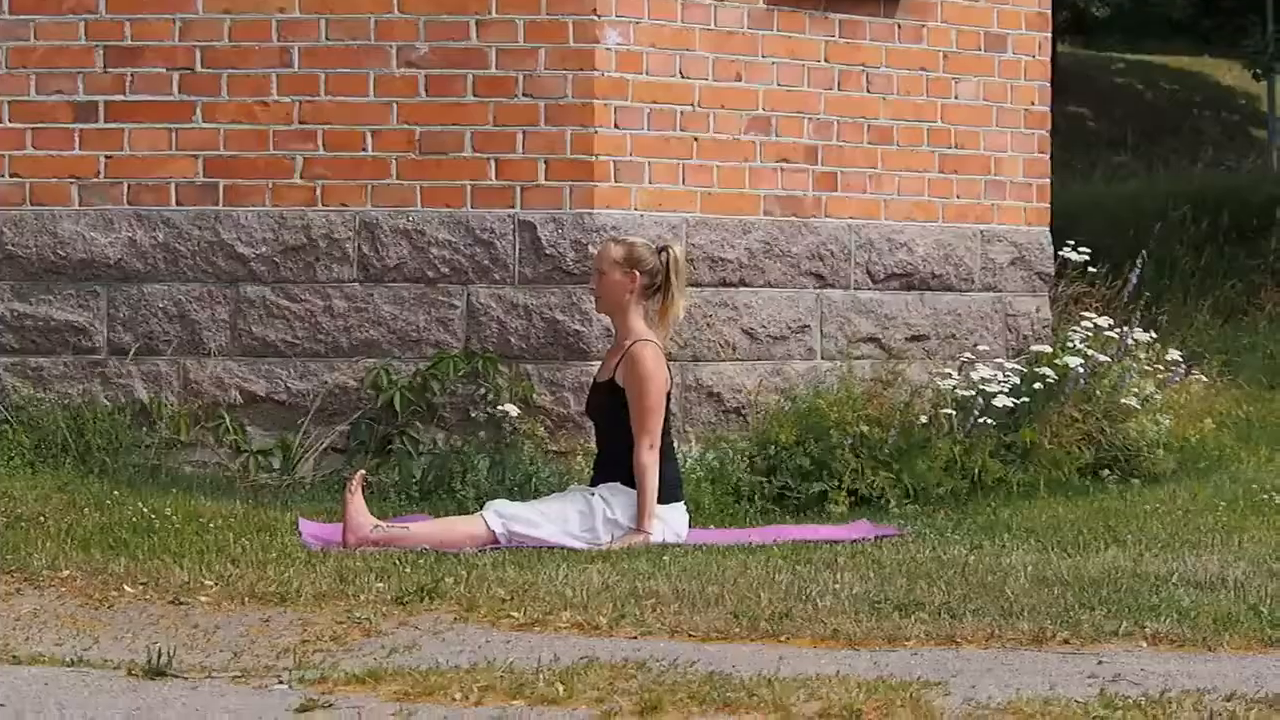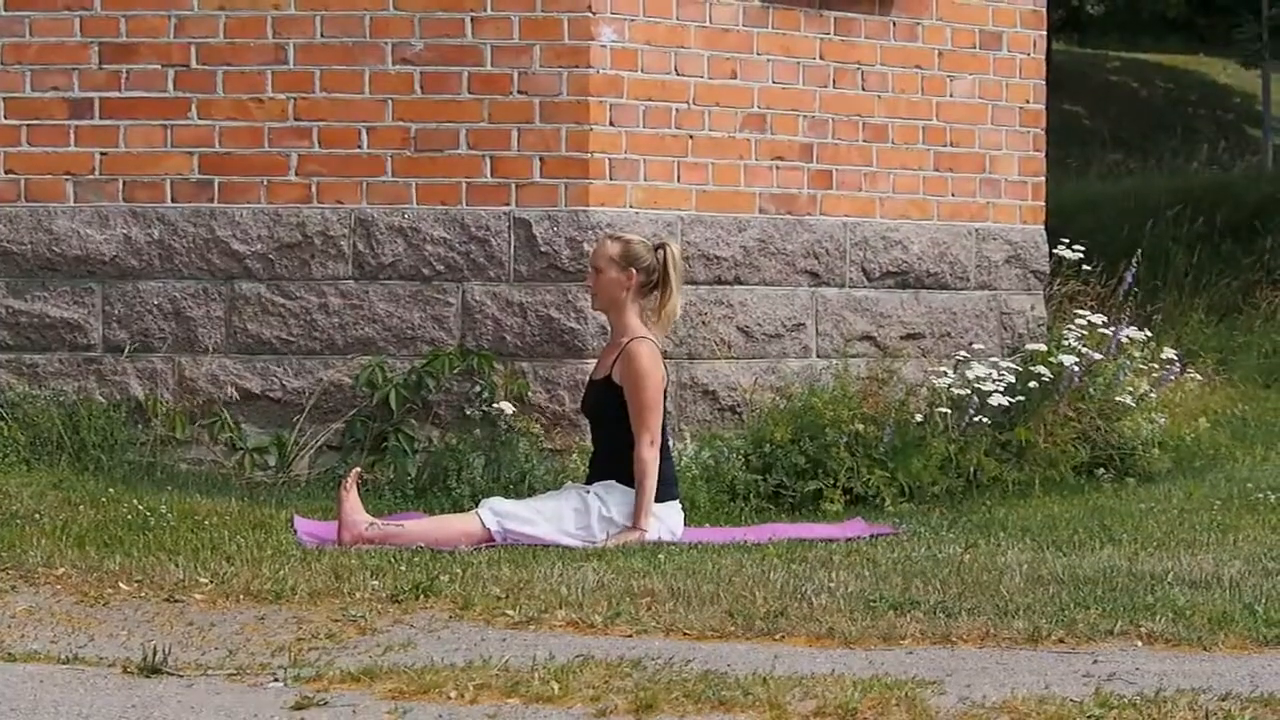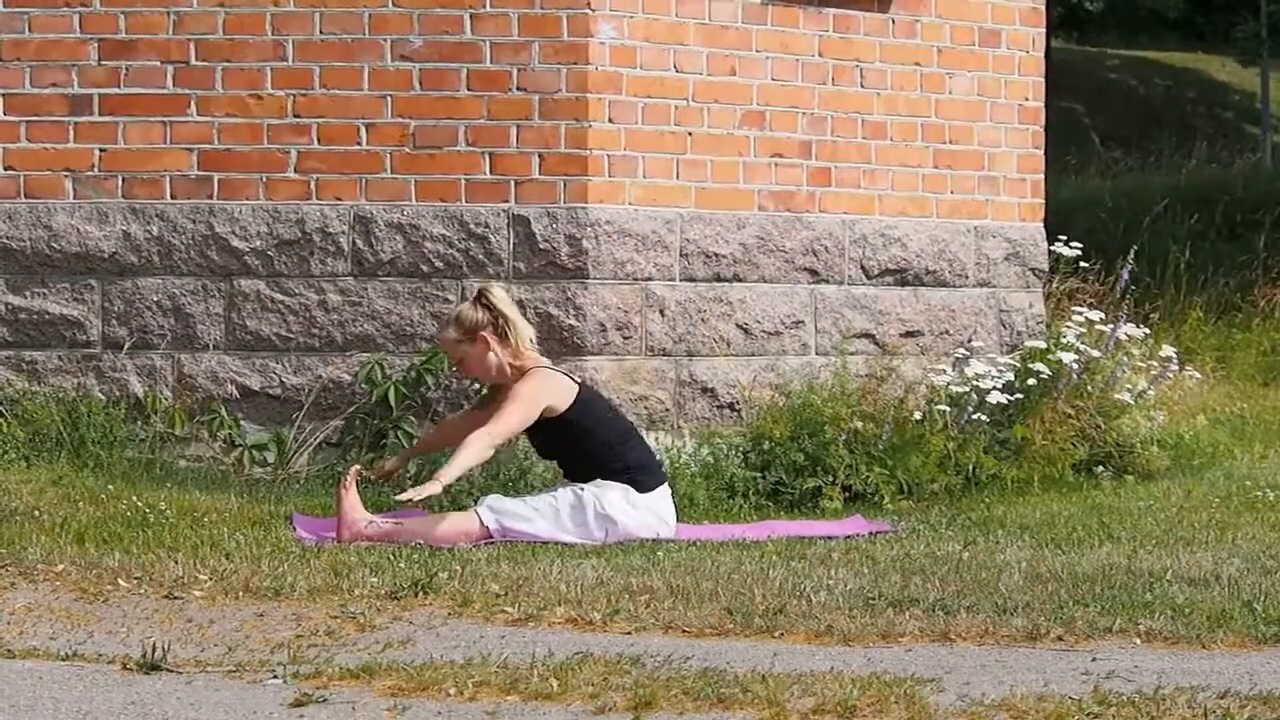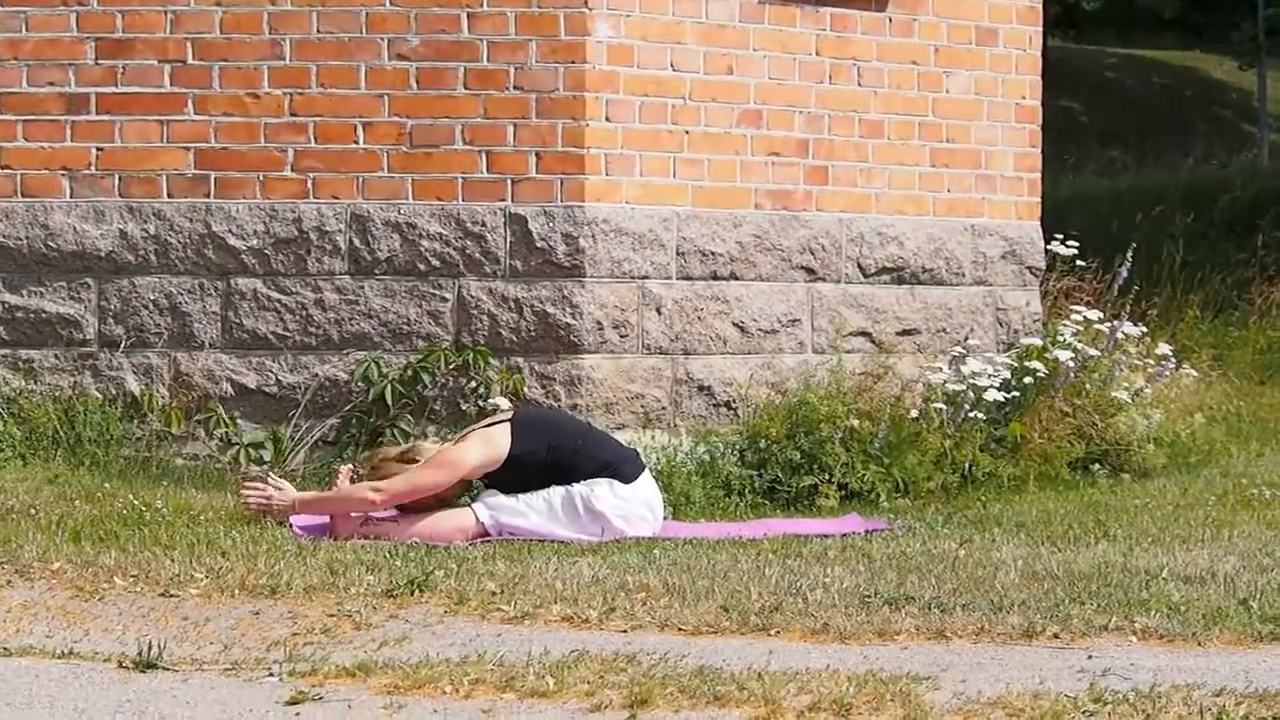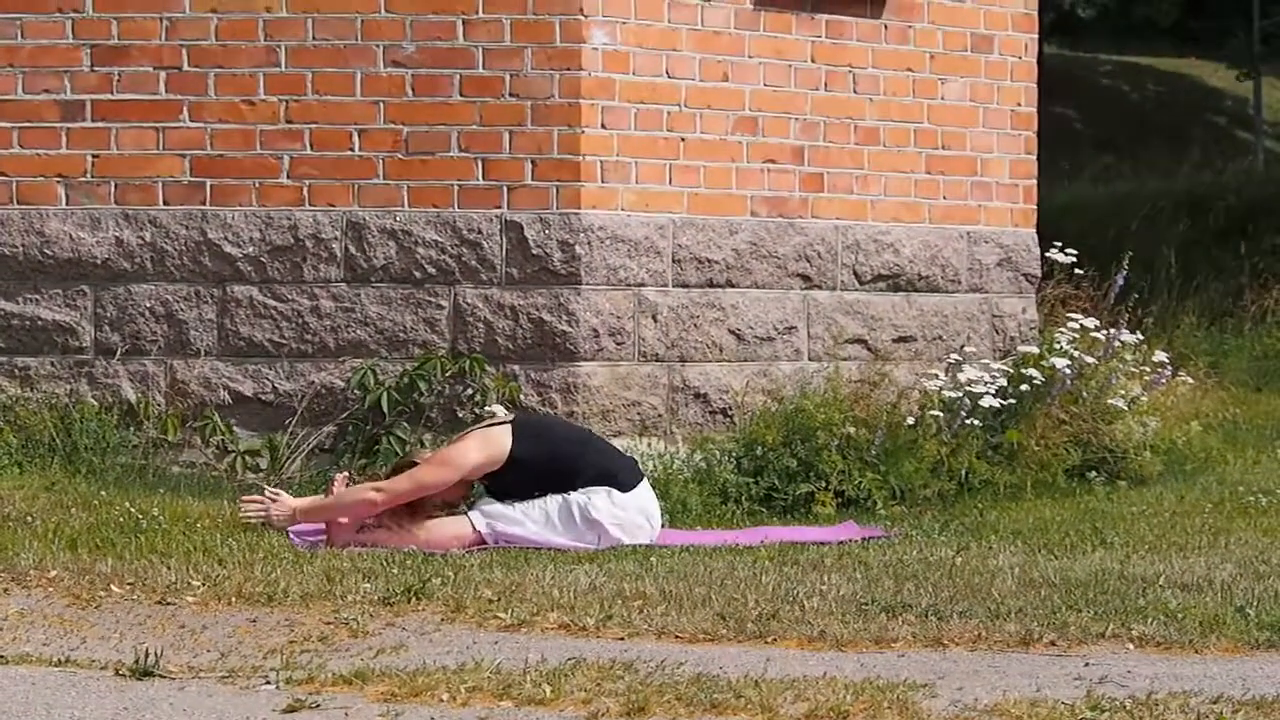
dt=1s
person 1, frame 1
left shoulder: (642, 355)
right shoulder: (621, 350)
left elbow: (648, 446)
left wrist: (645, 528)
left hip: (639, 508)
right hip: (614, 498)
left knee: (504, 521)
right knee: (508, 515)
left ankle: (374, 534)
right ankle: (379, 531)
person 1, frame 2
left shoulder: (639, 352)
right shoulder: (617, 348)
left elbow: (648, 444)
left wrist: (641, 524)
left hip: (634, 506)
right hip: (610, 497)
left knee: (499, 518)
right knee: (502, 512)
left ankle: (370, 533)
right ankle: (373, 530)
person 1, frame 3
left shoulder: (537, 383)
right shoulder: (513, 381)
left elbow: (487, 438)
right elbow: (463, 423)
left wrist: (440, 480)
right wrist: (405, 457)
left hip: (634, 505)
right hip: (615, 500)
left knee: (493, 519)
right knee: (497, 512)
left ankle: (366, 530)
person 1, frame 4
left shoulder: (470, 453)
right shoulder: (478, 440)
left elbow: (377, 495)
right elbow: (383, 489)
left wrist: (295, 502)
right wrist: (299, 498)
left hip: (617, 501)
right hip: (622, 495)
left knee: (474, 523)
person 1, frame 5
left shoulder: (467, 455)
right shoulder: (476, 445)
left elbow: (379, 495)
right elbow: (383, 490)
left wrist: (298, 511)
left hip: (616, 509)
right hip: (615, 504)
left knee: (476, 528)
